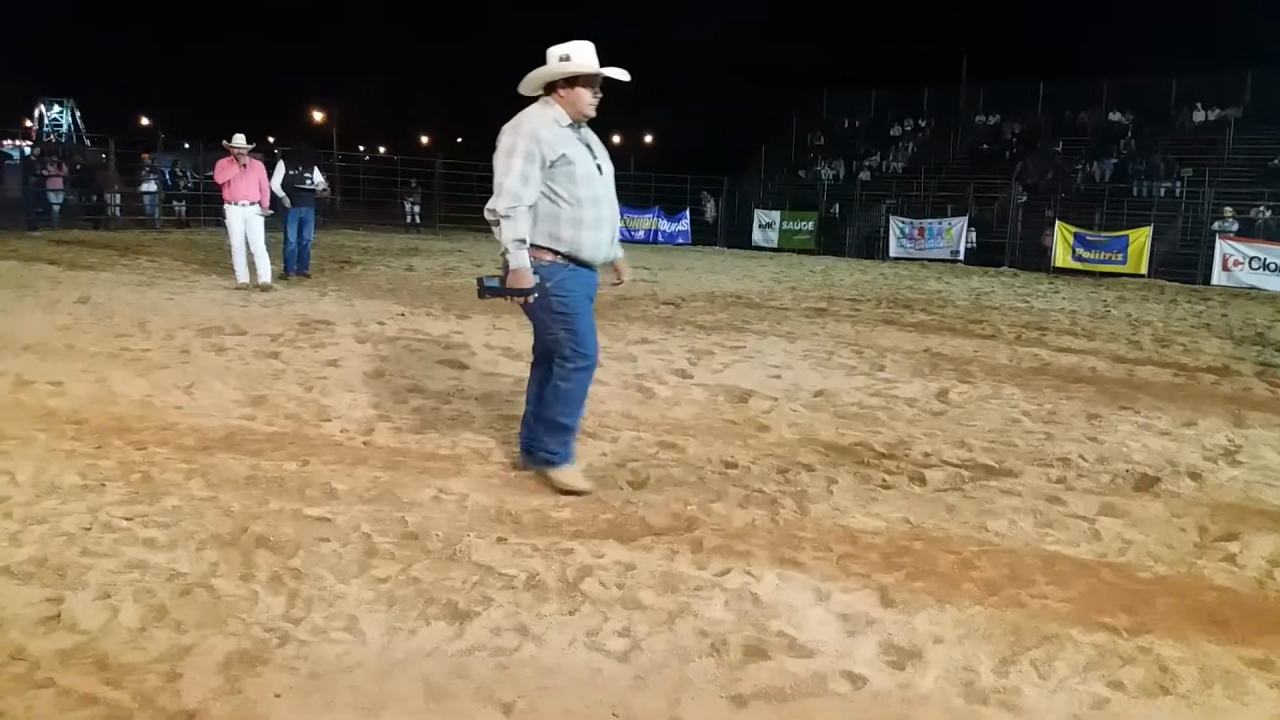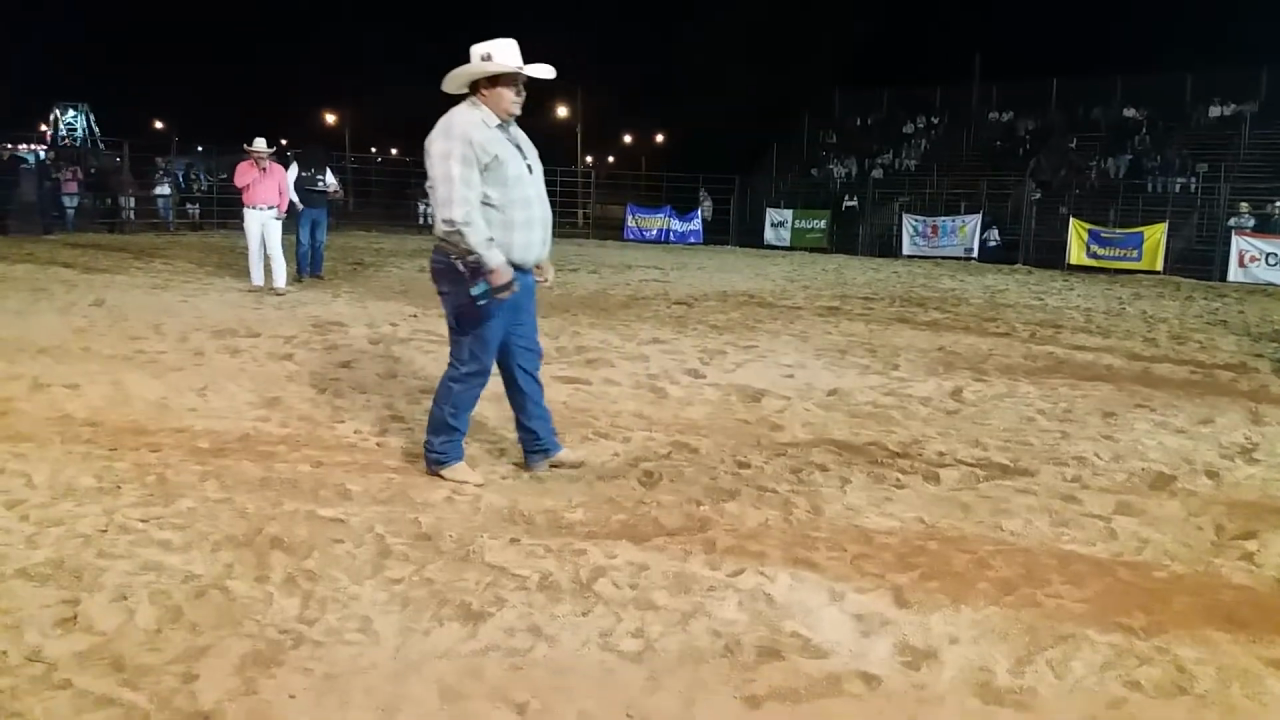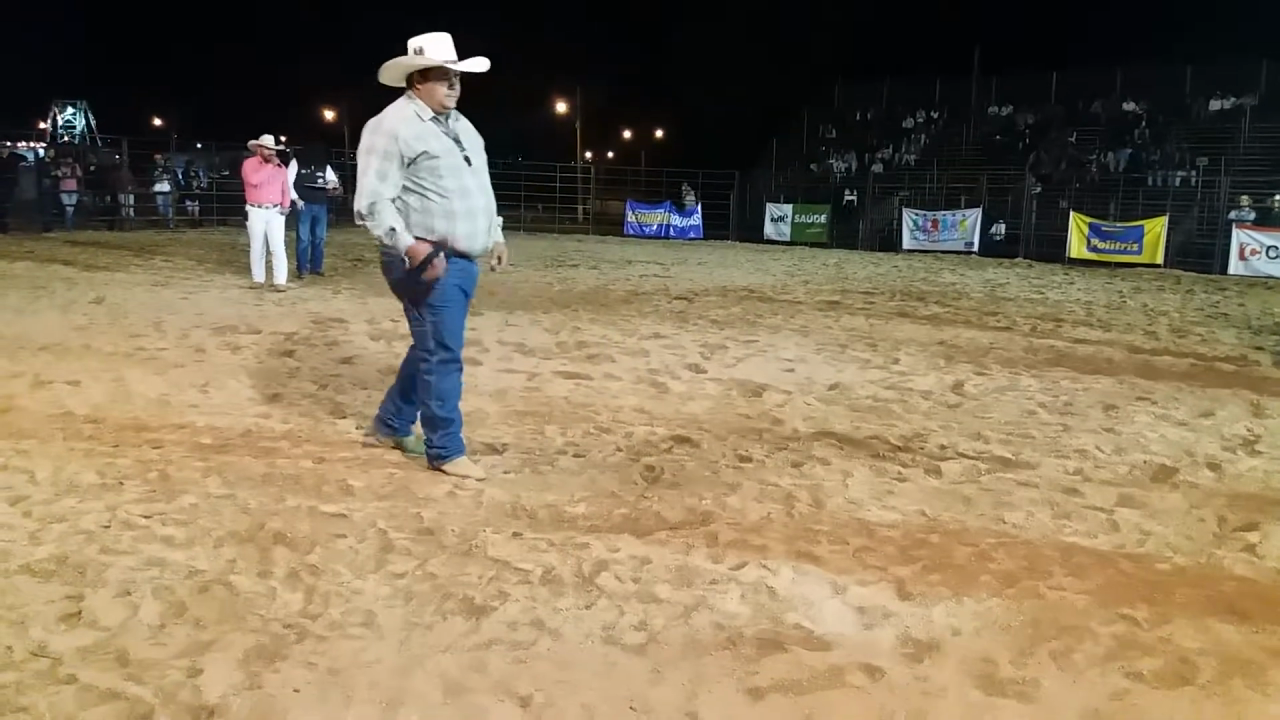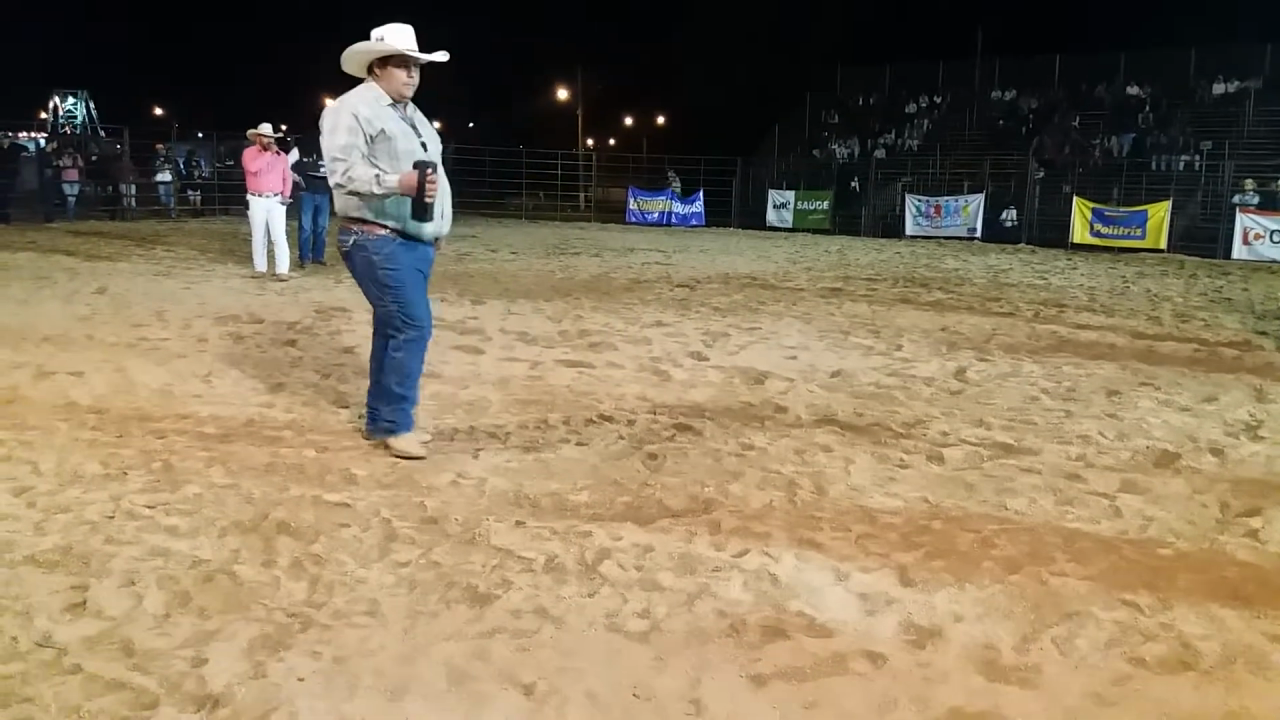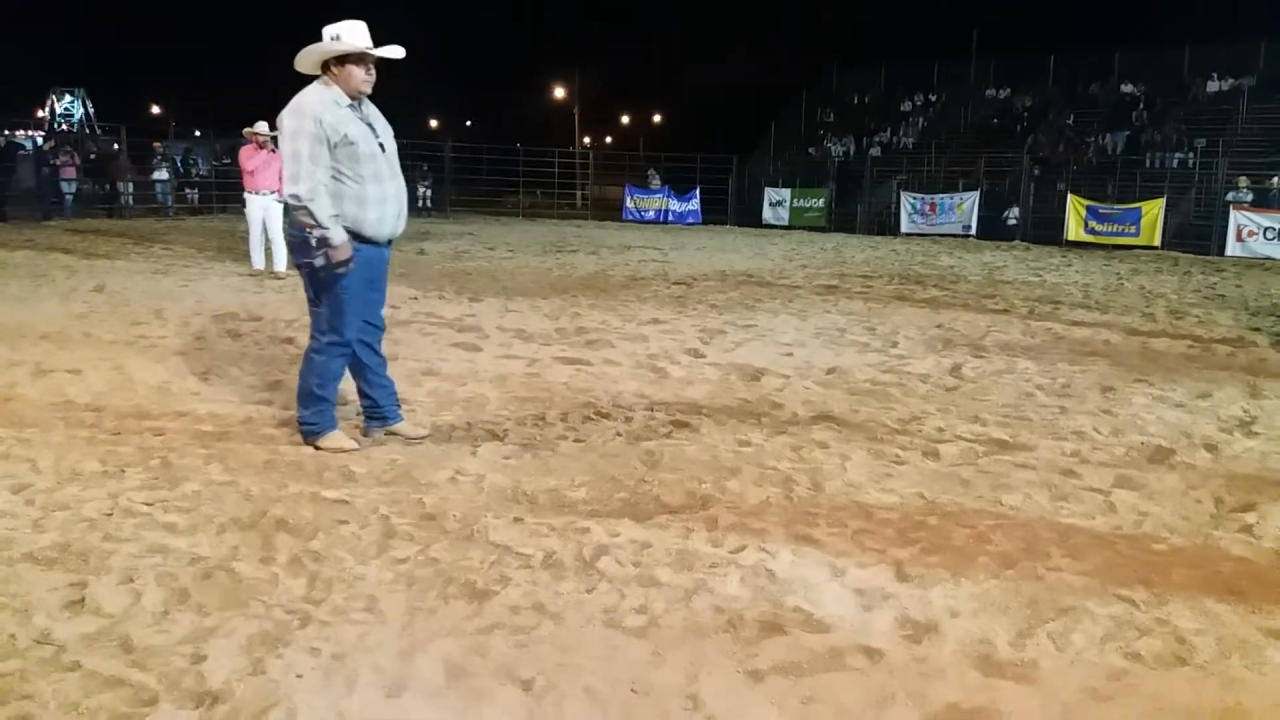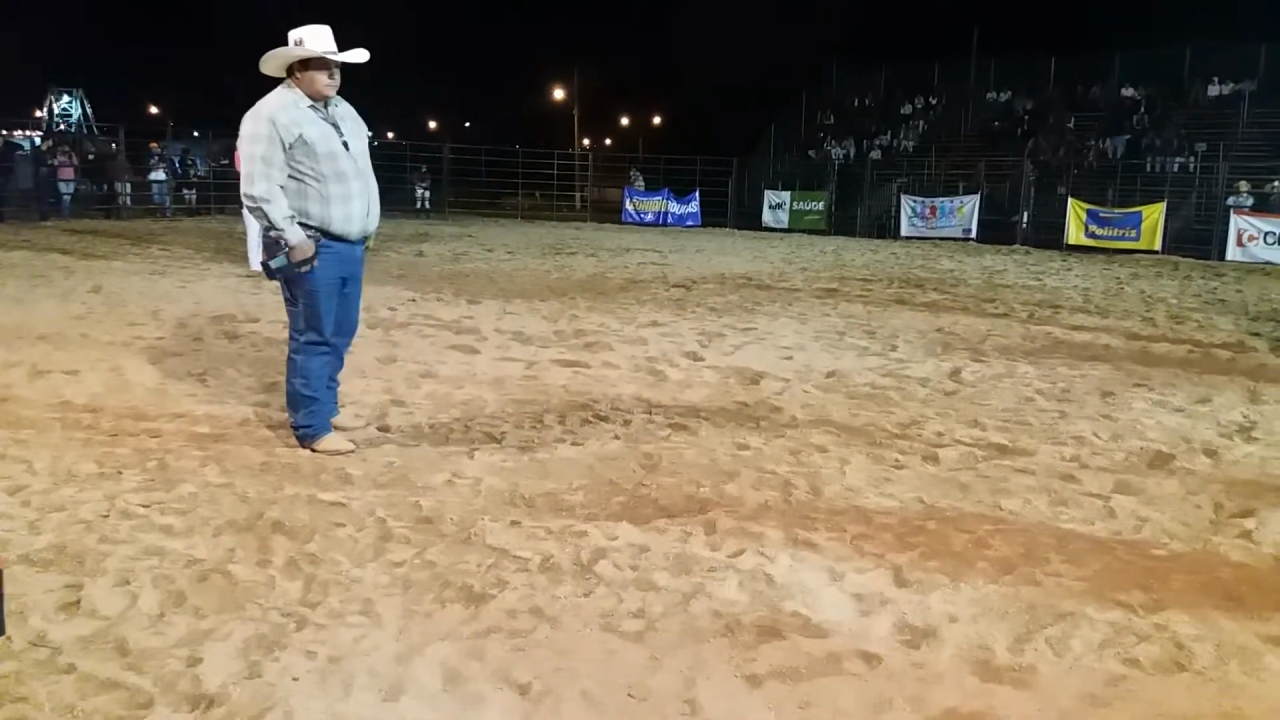
dt=0.5s
person 1, frame 1
left shoulder: (581, 133)
right shoulder: (531, 129)
left elbow: (597, 201)
right elbow: (509, 203)
left wrist: (614, 253)
right wrist: (517, 263)
left hip: (579, 268)
right hip: (548, 270)
left knee: (554, 360)
right knee: (577, 360)
left ankle: (536, 449)
right ankle: (556, 456)
person 1, frame 2
left shoulder: (508, 131)
right shoulder: (459, 131)
right elbow: (458, 210)
left wrist: (537, 256)
right wrist: (492, 264)
left hip: (516, 270)
right hip: (477, 270)
left knee: (524, 358)
right knee: (472, 364)
left ankle: (542, 447)
right ankle: (442, 454)
person 1, frame 3
left shoulder: (458, 124)
right shoulder: (392, 127)
left elbow: (477, 187)
right elbow: (372, 201)
left wrist: (494, 235)
right wrist: (408, 246)
left hip: (463, 260)
right hip: (426, 261)
left knee: (439, 350)
right knee: (441, 354)
left ankle: (391, 422)
right ankle: (445, 450)
person 1, frame 4
left shoulder: (411, 115)
right shoulder: (352, 109)
left elbow: (428, 170)
right elbow: (344, 172)
left wrist: (431, 208)
right wrist: (397, 183)
left hip: (417, 243)
right hip: (378, 243)
left knee: (396, 331)
right knee: (413, 327)
left ankle: (391, 418)
right ankle: (391, 424)
person 1, frame 5
left shoulder: (363, 108)
right shoulder: (310, 110)
right elbow: (304, 187)
left wrist: (377, 237)
right wrist: (334, 239)
left hip: (372, 245)
right hip: (337, 248)
left knee: (368, 332)
right knee: (334, 336)
left ankle: (383, 415)
right ankle: (317, 425)
person 1, frame 6
left shoulder: (342, 110)
right shoulder: (271, 115)
right elbow: (259, 189)
left wrist: (364, 228)
right wrist: (293, 237)
left hip: (351, 245)
right hip: (312, 248)
left knee: (341, 333)
right knee: (313, 337)
left ankle: (325, 406)
right ankle: (311, 427)
